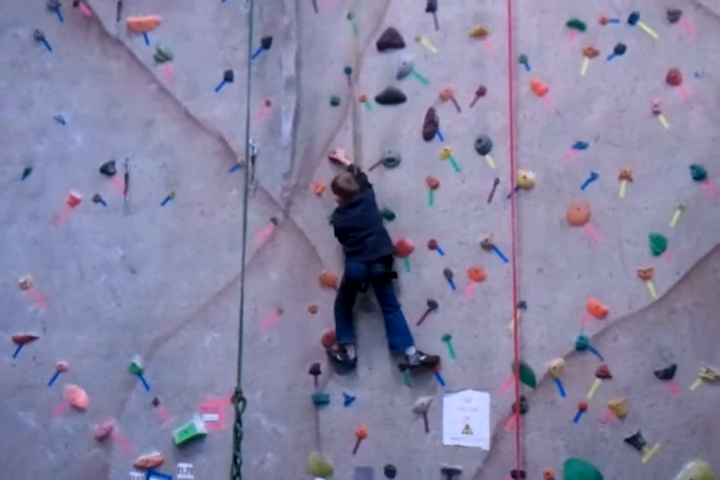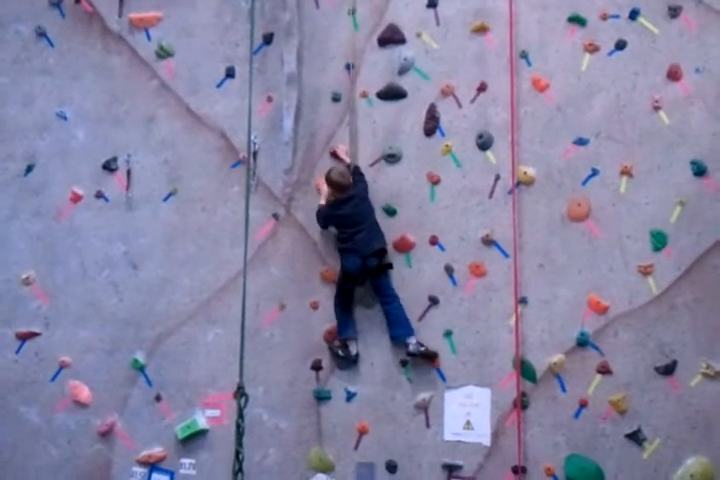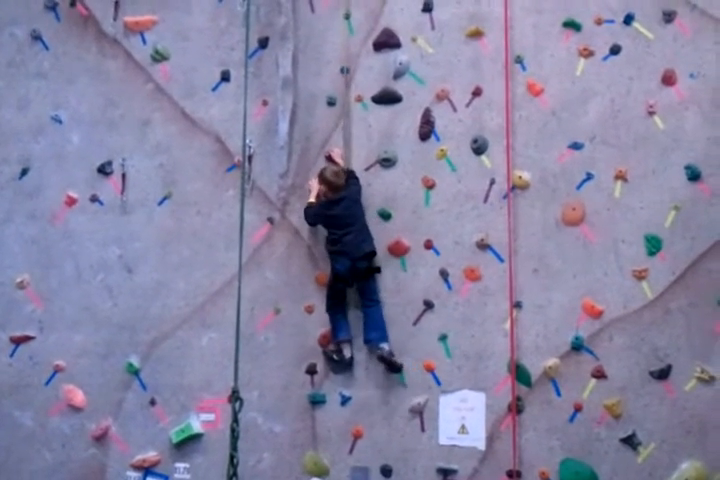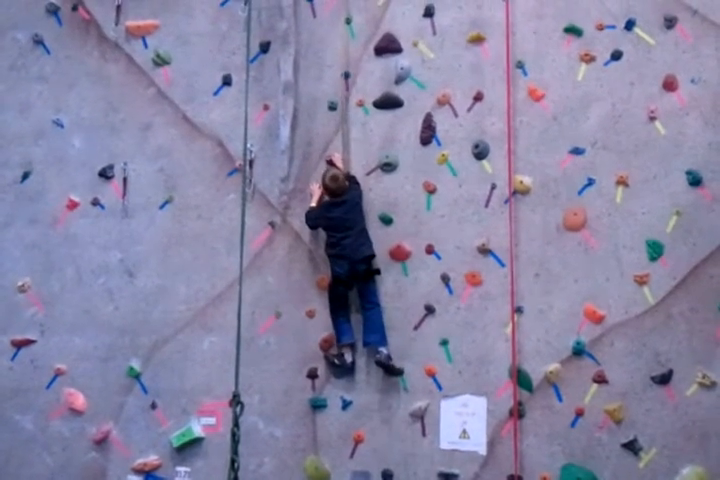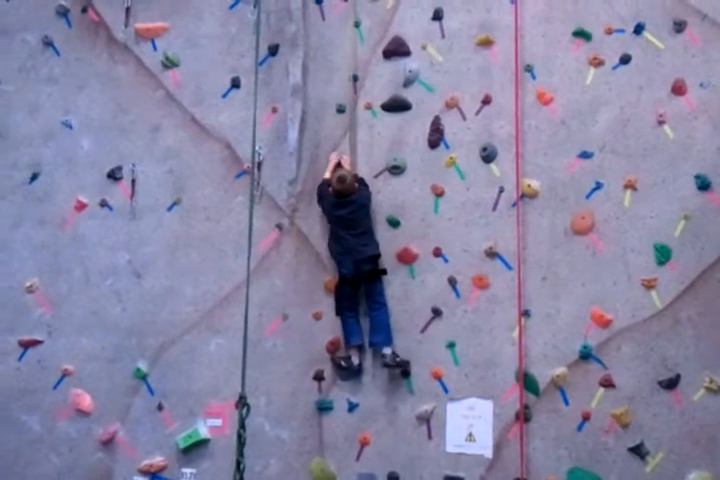
dt=0.4s
person 1, frame 1
left shoulder: (338, 217)
right shoulder: (368, 198)
left elbow: (342, 239)
right elbow: (361, 177)
right wrist: (345, 161)
left hip: (355, 265)
right hip: (380, 263)
left knee: (342, 307)
right knee: (391, 308)
left ankle: (347, 351)
right ankle: (410, 353)
person 1, frame 2
left shoulder: (331, 208)
right shoulder: (361, 192)
left elbow: (322, 221)
right elbow: (359, 174)
left wrist: (323, 197)
right wrist: (345, 159)
left hip: (351, 259)
right hip: (375, 255)
left knee: (342, 302)
right knee: (389, 299)
left ankle: (349, 347)
right ankle: (411, 343)
person 1, frame 3
left shoulder: (322, 207)
right shoulder: (353, 193)
left elbow: (309, 217)
right elbow: (352, 177)
left wrist: (312, 195)
right wrist: (339, 161)
left hip: (341, 261)
right hip: (364, 257)
left knee: (336, 306)
right knee: (371, 303)
left ankle: (344, 350)
right ankle: (383, 347)
person 1, frame 4
left shoulder: (324, 209)
right shoulder: (354, 197)
left elbow: (310, 221)
right elbow: (354, 182)
left wrist: (315, 199)
right wrist: (341, 167)
left hip: (340, 264)
right hip: (362, 260)
left knee: (340, 310)
right knee: (371, 306)
left ankle: (347, 355)
right ankle: (381, 352)
person 1, frame 5
left shoulder: (330, 204)
right shoulder: (362, 198)
left elbow: (322, 189)
right elbow: (362, 184)
left wrist: (331, 166)
right wrist: (348, 169)
left hip: (345, 265)
right hip: (368, 261)
left knee: (348, 311)
right knee: (377, 306)
left ankle: (354, 357)
right ankle: (387, 352)
